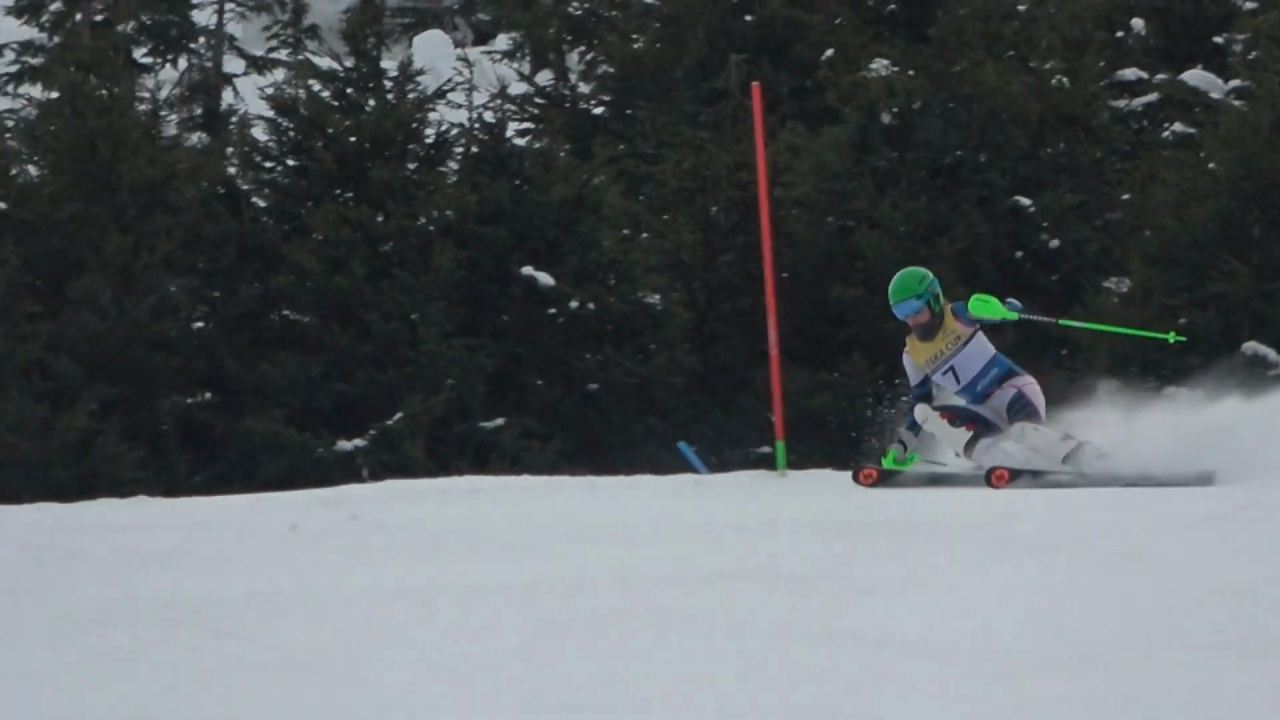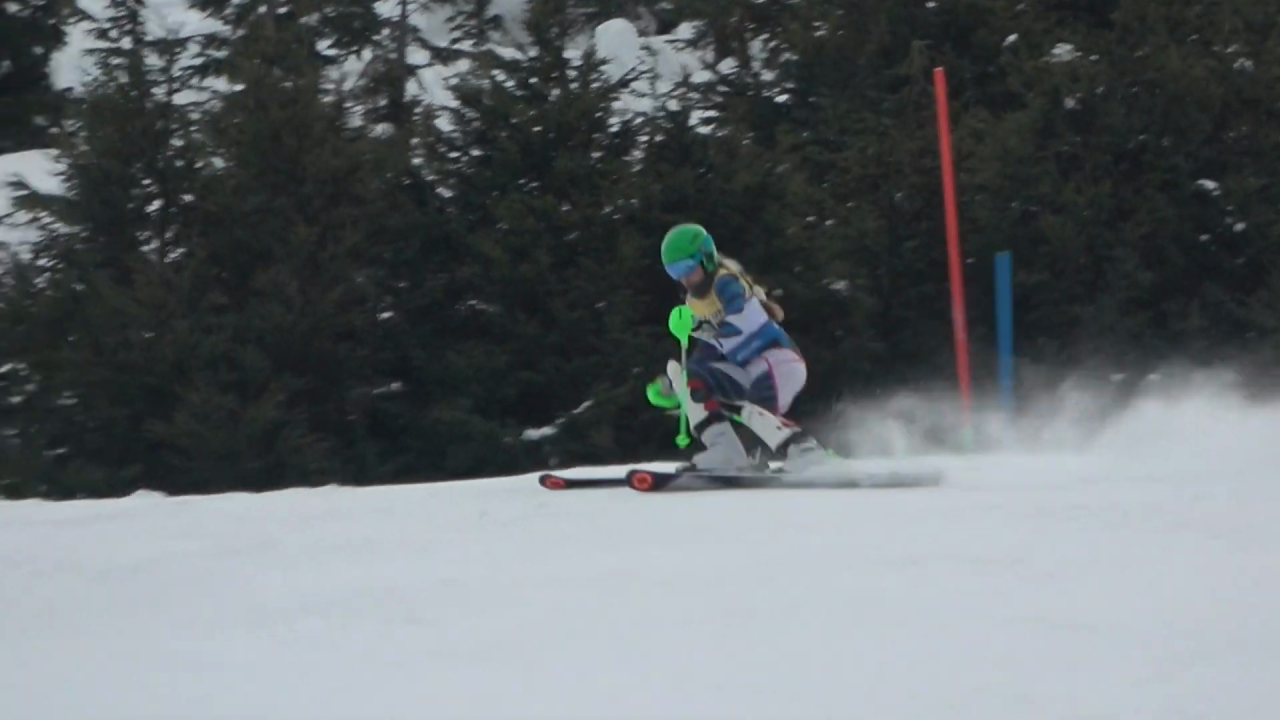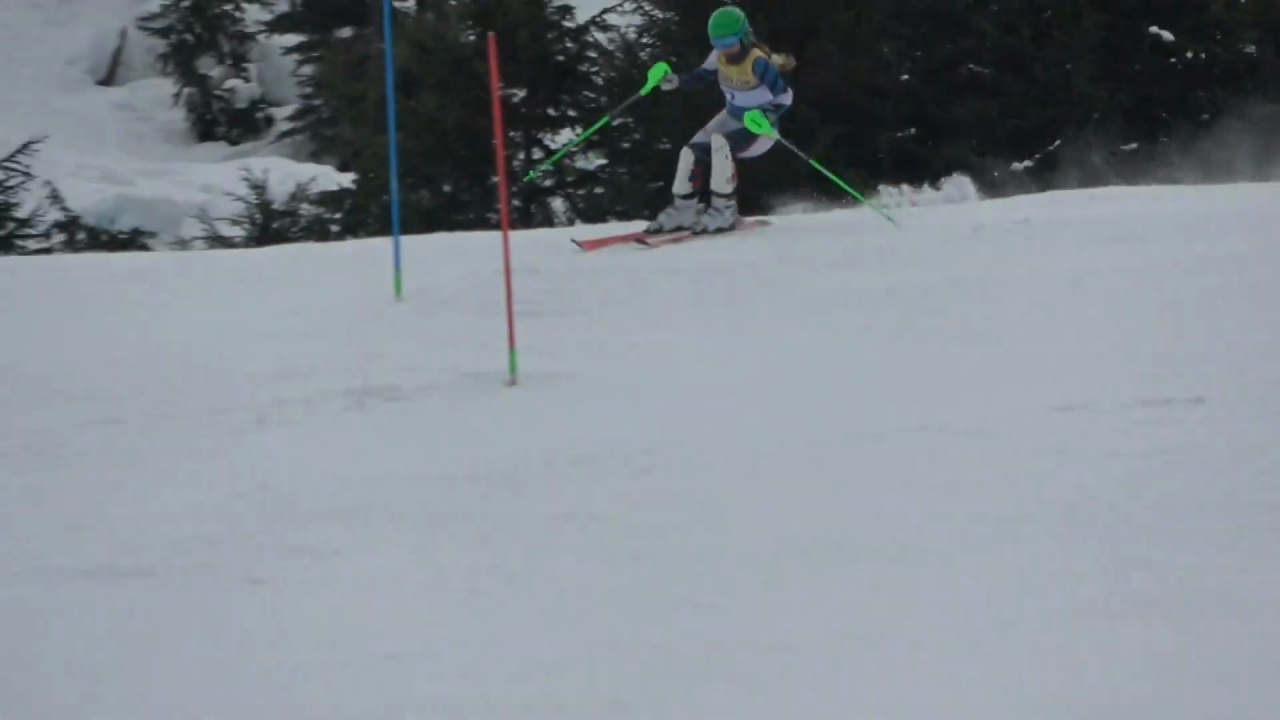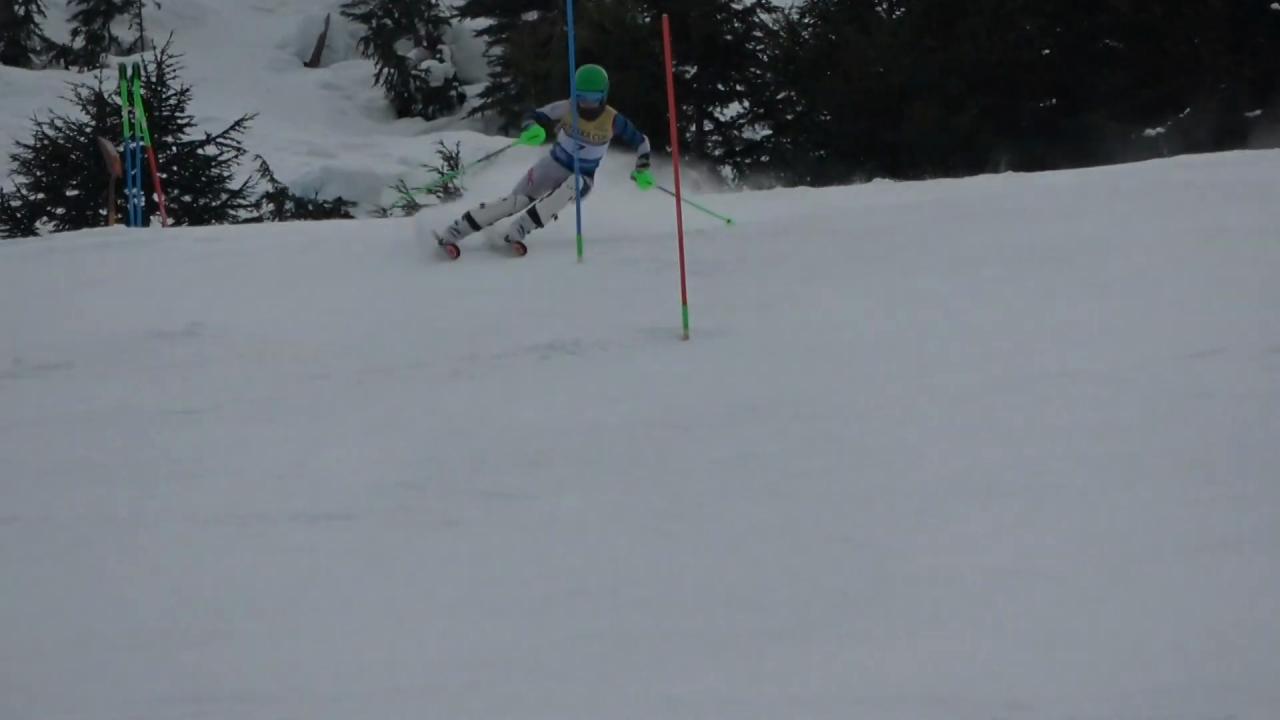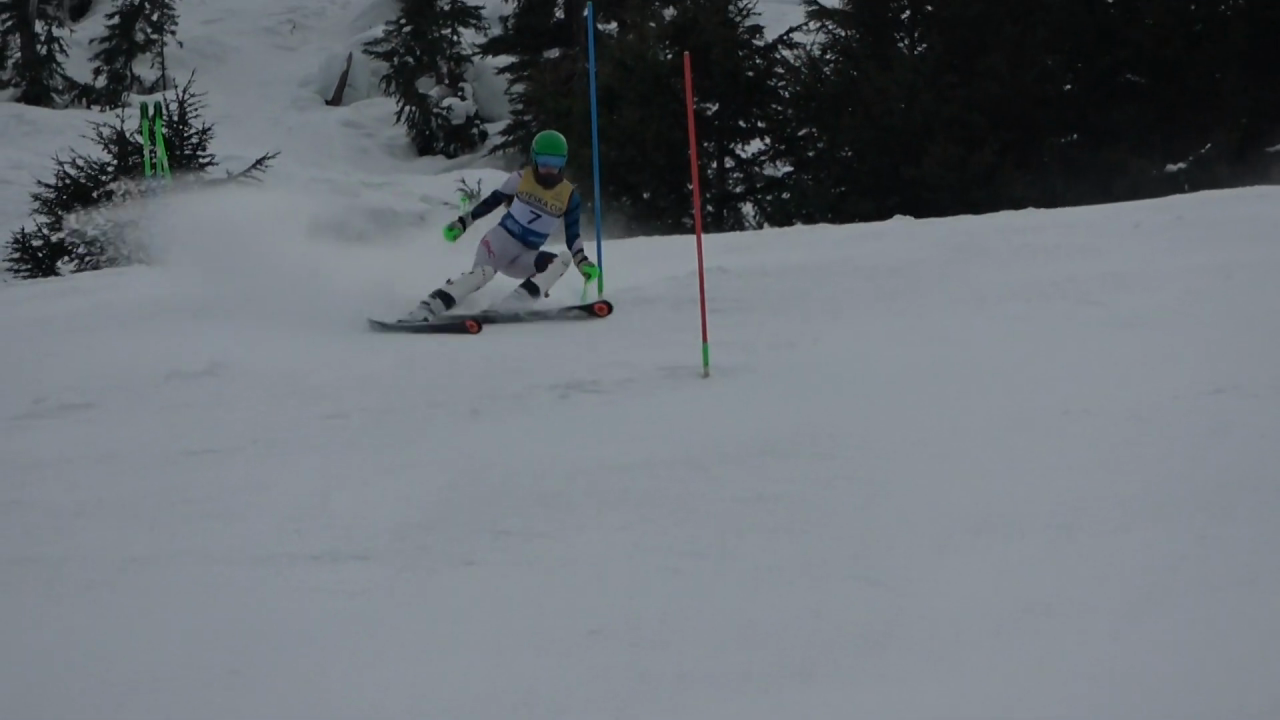
dt=0.4s
person 1, frame 1
left shoulder: (956, 314)
right shoulder: (912, 354)
left elbow: (1014, 309)
right elbow: (921, 400)
right wrist: (903, 443)
left hip: (1013, 389)
right hip: (984, 414)
left knee: (1026, 432)
right knee: (925, 412)
right ankle: (998, 457)
person 1, frame 2
left shoulder: (726, 282)
right shoulder: (693, 302)
left elbow: (740, 323)
right elbow: (706, 349)
left wrist: (701, 326)
right wrist: (671, 382)
left hip: (777, 361)
right hip: (747, 370)
left knee: (755, 413)
right knee: (678, 371)
right ankle: (725, 451)
person 1, frame 3
left shoulder: (759, 63)
right shoulder: (720, 56)
left elbow: (785, 94)
right elbow: (699, 78)
left wrist: (767, 117)
right wrist: (672, 80)
right hip: (733, 117)
left knee: (719, 144)
right knee: (691, 154)
left ankle: (722, 211)
right ankle: (683, 211)
person 1, frame 4
left shoulder: (613, 120)
right shoulder: (566, 108)
left elbow: (641, 141)
right elbow: (534, 118)
left wrist: (643, 168)
right wrist: (532, 130)
left hip: (581, 179)
right hip: (552, 166)
left knee: (570, 186)
right knee: (514, 201)
left ankle: (517, 232)
right ankle: (455, 232)
person 1, frame 5
left shoulder: (569, 195)
right shoulder: (522, 178)
left elbow: (572, 234)
right elbow: (495, 199)
left wrist: (582, 262)
right wrist: (463, 222)
left hip: (524, 258)
right hip: (501, 239)
left knee: (563, 260)
right knee: (483, 273)
left ankle: (515, 305)
right ankle: (427, 311)
